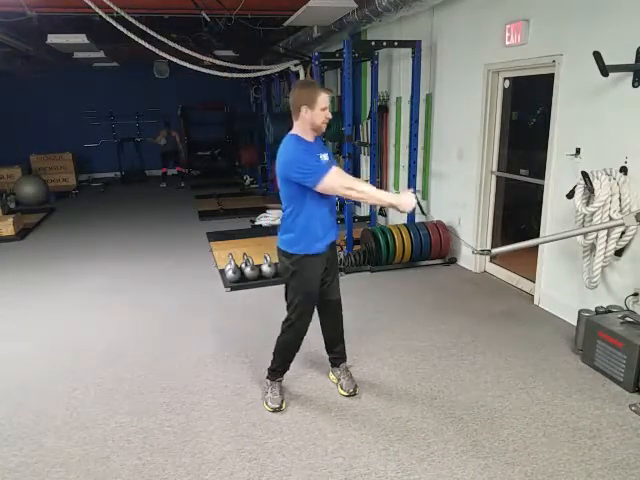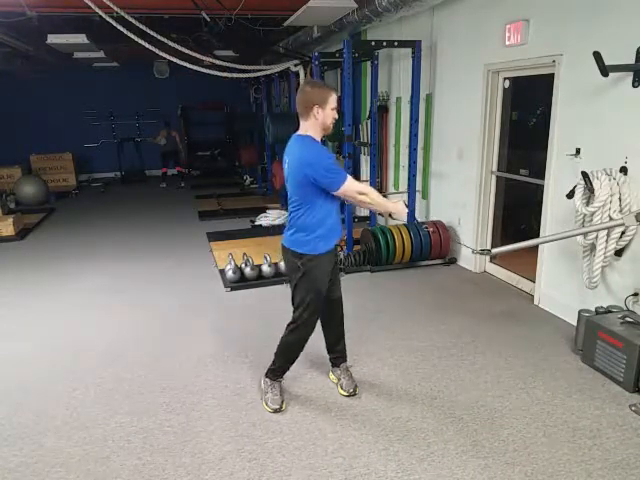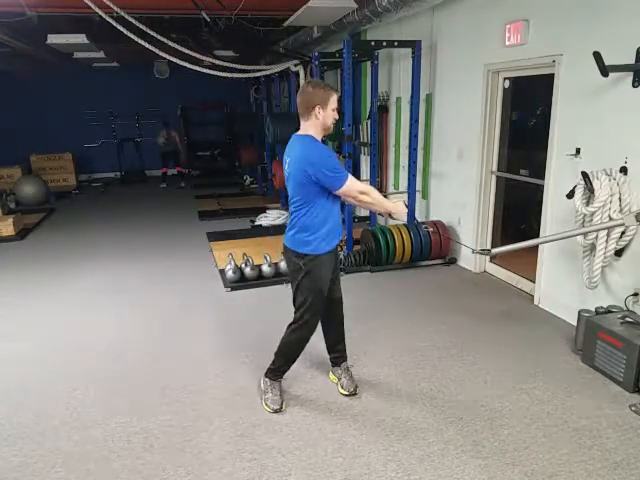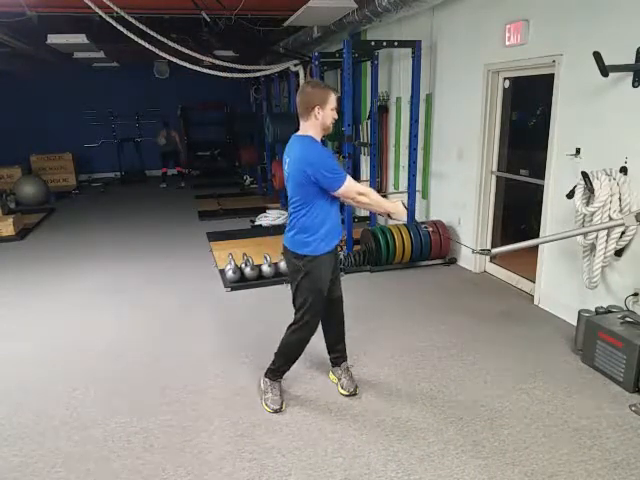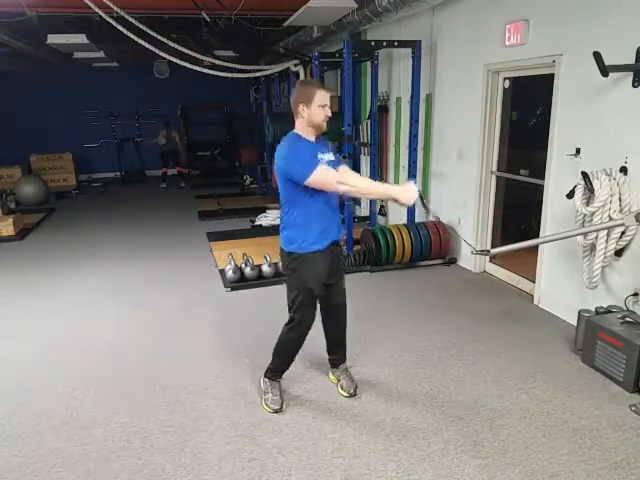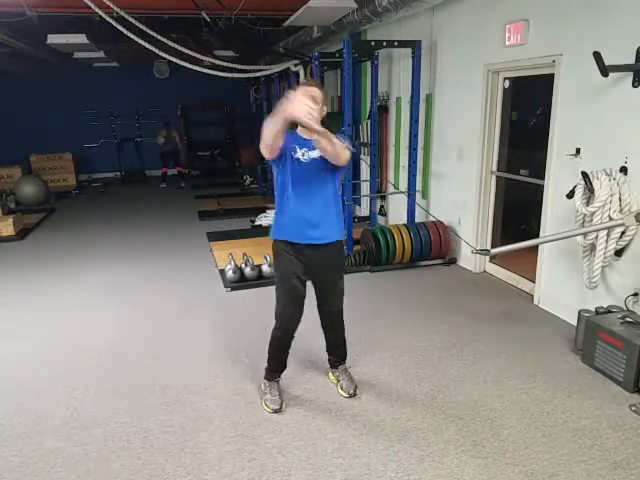
dt=0.3s
person 1, frame 1
left shoulder: (317, 145)
right shoulder: (294, 153)
left elbow: (344, 178)
right elbow: (344, 189)
left wrist: (390, 197)
right wrist: (394, 199)
left hip: (325, 245)
right hip: (301, 252)
left knee: (331, 309)
right knee: (298, 318)
left ankle: (338, 365)
right ankle: (274, 378)
person 1, frame 2
left shoulder: (300, 145)
right shoulder: (313, 155)
left elbow: (343, 190)
right elbow: (357, 192)
left wrist: (382, 205)
right wrist: (392, 208)
left hip: (321, 247)
right hip: (307, 253)
left knee: (332, 307)
right knee: (305, 318)
left ankle: (338, 365)
right ankle: (272, 378)
person 1, frame 3
left shoulder: (298, 145)
right shoulder: (316, 154)
left elbow: (341, 192)
right elbow: (358, 191)
left wrist: (380, 206)
right wrist: (392, 208)
left hip: (321, 248)
right hip: (309, 253)
left knee: (333, 308)
right knee: (306, 319)
left ankle: (339, 365)
right ankle: (272, 377)
person 1, frame 4
left shoulder: (301, 146)
right shoulder: (314, 154)
left elbow: (344, 190)
right elbow: (356, 194)
left wrist: (382, 205)
right wrist: (391, 208)
left hip: (324, 247)
right hip: (309, 253)
left knee: (333, 308)
right knee: (307, 319)
left ankle: (339, 365)
right ankle: (272, 378)
person 1, frame 5
left shoulder: (323, 146)
right shoulder: (290, 151)
left elbow: (352, 177)
right elbow: (339, 184)
left wrist: (392, 190)
right wrist: (394, 192)
left hip: (330, 245)
right hip: (302, 252)
left knee: (336, 310)
right knee: (301, 319)
left ankle: (338, 366)
right ankle: (271, 378)
person 1, frame 6
left shoulder: (338, 146)
right shoulder: (285, 143)
left elbow: (337, 154)
right elbow: (268, 144)
left wrist: (313, 126)
right wrist: (286, 116)
left hip: (329, 243)
right hip: (290, 245)
left knee: (333, 312)
right knee: (287, 318)
left ankle: (338, 366)
right ankle: (271, 379)
